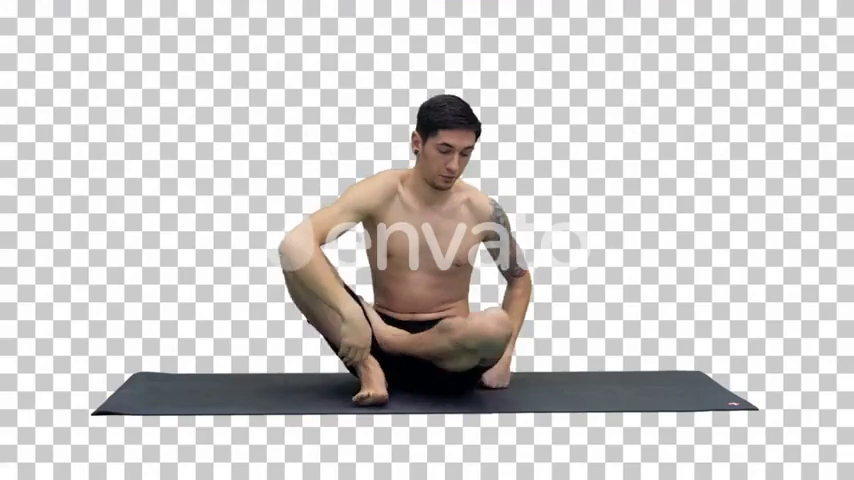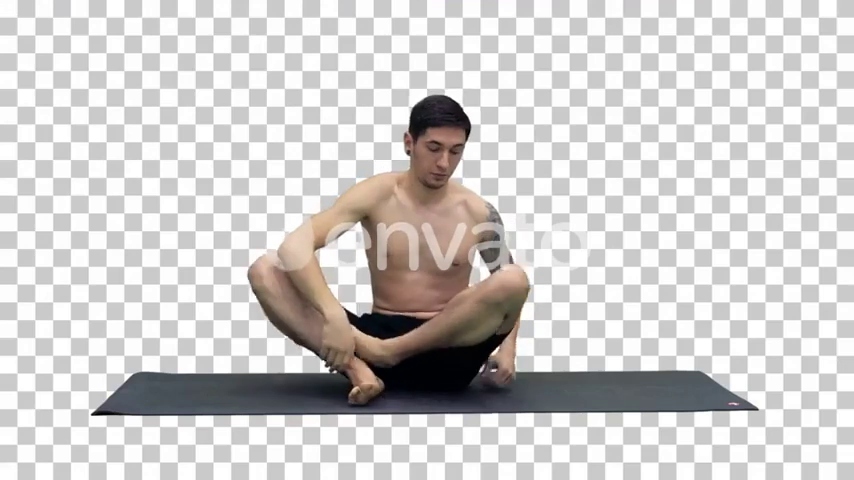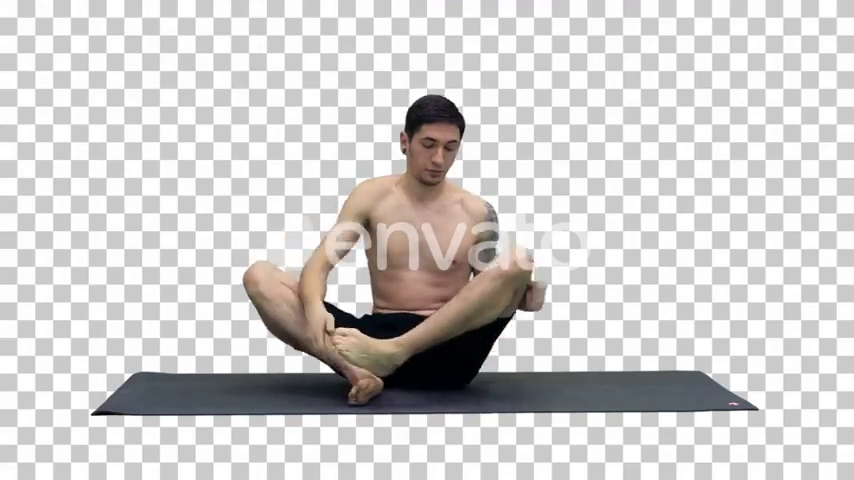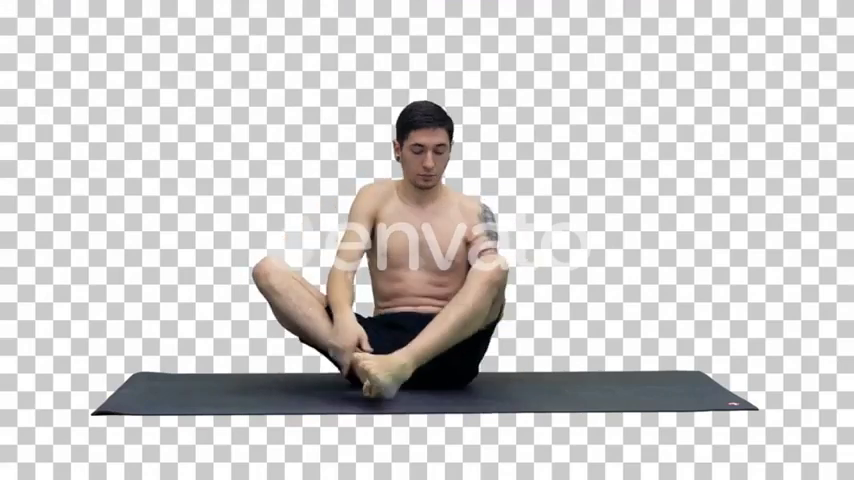
dt=0.2s
person 1, frame 1
left shoulder: (483, 211)
right shoulder: (381, 192)
left elbow: (520, 279)
right elbow: (295, 242)
left wrist: (502, 355)
right wrist: (350, 314)
left hip: (445, 346)
right hip: (377, 334)
left knee: (495, 327)
right knee: (299, 252)
left ankle: (392, 341)
right ankle: (368, 366)
person 1, frame 2
left shoulder: (478, 213)
right shoulder: (376, 193)
left elbow: (512, 286)
right elbow: (294, 247)
left wrist: (507, 348)
right wrist: (332, 314)
left hip: (445, 355)
right hip: (377, 337)
left knee: (515, 279)
right knee: (263, 270)
left ankle: (386, 348)
right ankle: (356, 366)
person 1, frame 3
left shoulder: (477, 213)
right shoulder: (373, 195)
left elbow: (492, 292)
right elbow: (319, 264)
left wrist: (521, 297)
right wrist: (314, 308)
left hip: (449, 352)
right hip: (380, 335)
left knee: (519, 261)
right knee: (258, 277)
left ankle: (393, 351)
right ankle: (354, 369)
person 1, frame 4
left shoulder: (474, 213)
right shoulder: (375, 198)
left elbow: (487, 301)
right elbow: (342, 269)
left wrist: (491, 266)
right wrist: (343, 318)
left hip: (448, 352)
right hip: (381, 336)
left knee: (495, 267)
right knee: (268, 270)
left ankle: (399, 362)
right ankle: (359, 361)
